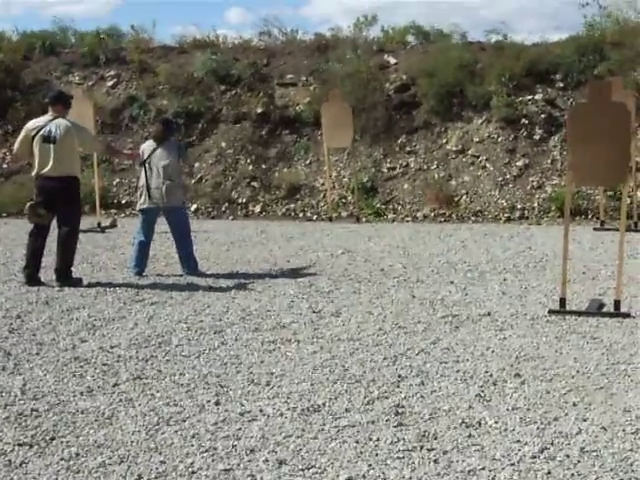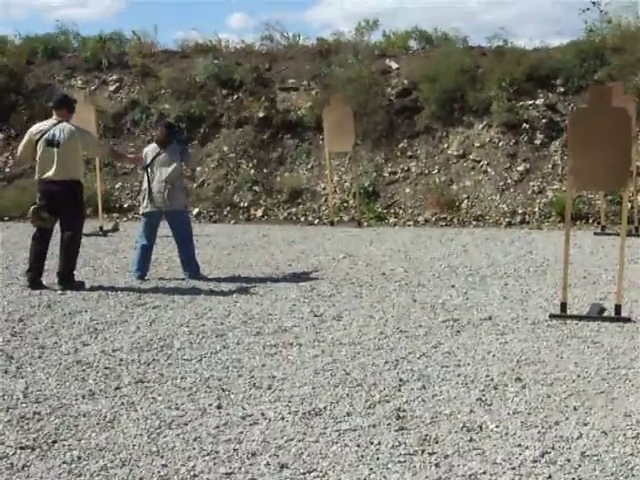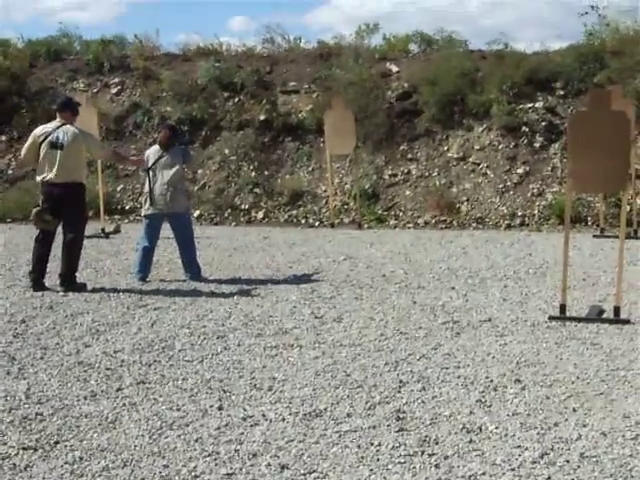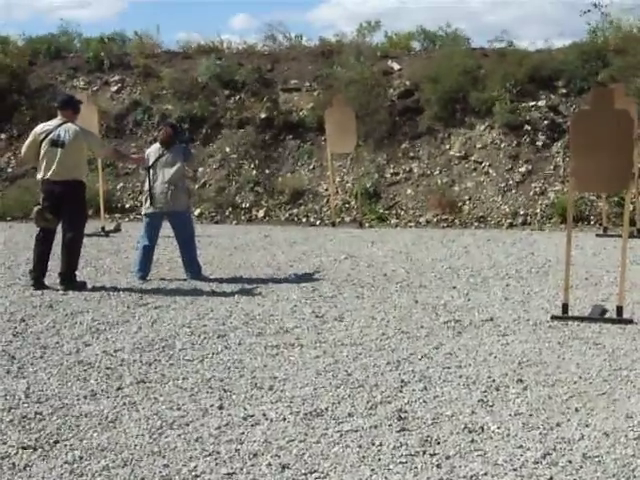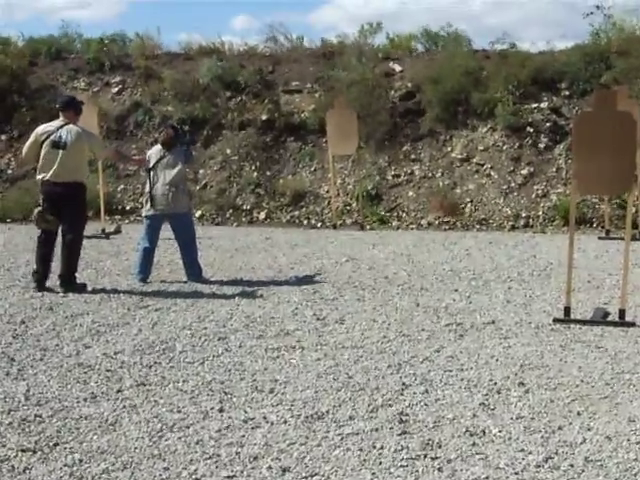
dt=0.1s
person 1, frame 1
left shoulder: (32, 126)
right shoulder: (72, 128)
left elbow: (18, 153)
right elbow: (101, 146)
right wrist: (123, 154)
left hip: (43, 181)
right hip: (66, 182)
left knee: (39, 228)
right knee: (67, 228)
left ankle: (30, 274)
right ankle: (63, 275)
person 1, frame 2
left shoulder: (36, 130)
right shoulder: (76, 132)
left elbow: (22, 157)
right elbow: (105, 151)
right wrist: (127, 158)
left hip: (45, 186)
right hip: (69, 187)
left knee: (42, 232)
right knee: (70, 232)
left ankle: (33, 277)
right ankle: (65, 279)
person 1, frame 3
left shoulder: (40, 132)
right shoulder: (79, 135)
left elbow: (25, 159)
right elbow: (108, 153)
right wrist: (130, 161)
left hip: (48, 188)
right hip: (72, 189)
left knee: (45, 234)
right knee: (72, 234)
left ankle: (36, 279)
right ankle: (67, 280)
person 1, frame 4
left shoulder: (41, 130)
right shoulder: (80, 133)
left elbow: (25, 157)
right elbow: (109, 152)
right wrist: (131, 158)
left hip: (48, 185)
right hip: (72, 187)
left knee: (45, 232)
right knee: (72, 232)
left ankle: (37, 278)
right ankle: (67, 279)
person 1, frame 5
left shoulder: (42, 130)
right shoulder: (82, 134)
left elbow: (26, 157)
right elbow: (111, 153)
right wrist: (132, 160)
left hip: (48, 187)
right hip: (72, 188)
left knee: (47, 233)
right knee: (72, 234)
left ankle: (39, 279)
right ankle: (67, 281)
person 2, frame 1
left shoulder: (144, 147)
right shoulder: (176, 145)
left elbow: (143, 169)
right elbow: (186, 160)
left hip: (149, 196)
right hip: (172, 195)
left knee: (143, 234)
right knee: (182, 234)
left ankle: (137, 268)
right ankle: (190, 268)
person 2, frame 2
left shoulder: (148, 150)
right shoulder: (179, 149)
left elbow: (145, 170)
right elbow: (188, 163)
left hip: (151, 200)
right hip: (175, 199)
left knee: (145, 238)
right knee: (184, 238)
left ankle: (139, 272)
right ankle: (192, 272)
person 2, frame 3
left shoulder: (150, 153)
right shoulder: (181, 151)
left elbow: (148, 172)
right elbow: (191, 165)
left hip: (153, 202)
right hip: (176, 201)
left knee: (147, 240)
right knee: (185, 240)
left ankle: (141, 274)
right ankle: (193, 274)
person 2, frame 4
left shoulder: (151, 151)
right shoulder: (182, 150)
left elbow: (147, 169)
right elbow: (191, 164)
left hip: (154, 200)
right hip: (177, 200)
left knee: (147, 239)
right knee: (186, 239)
left ankle: (141, 272)
right ankle: (194, 272)
person 2, frame 5
left shoulder: (152, 152)
right shoulder: (183, 152)
left elbow: (148, 171)
right elbow: (191, 164)
left hip: (155, 202)
right hip: (177, 202)
left knee: (148, 241)
right knee: (187, 240)
left ankle: (141, 275)
right ankle: (194, 275)
